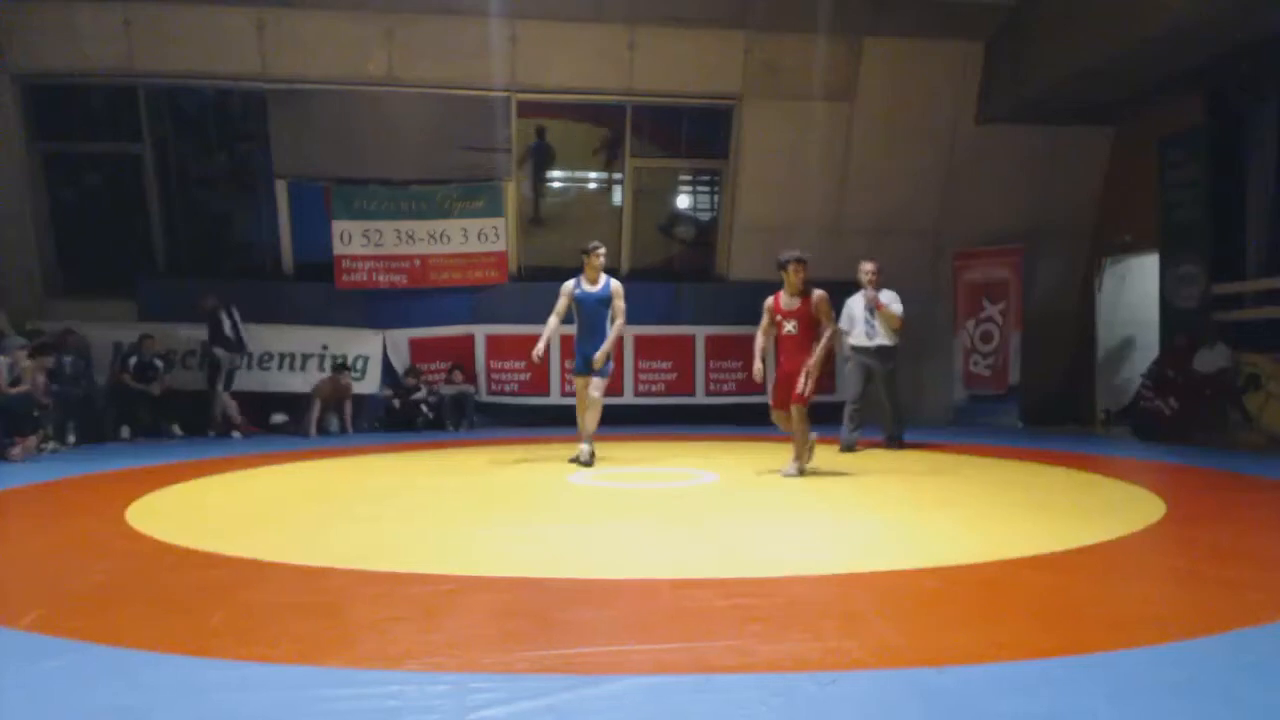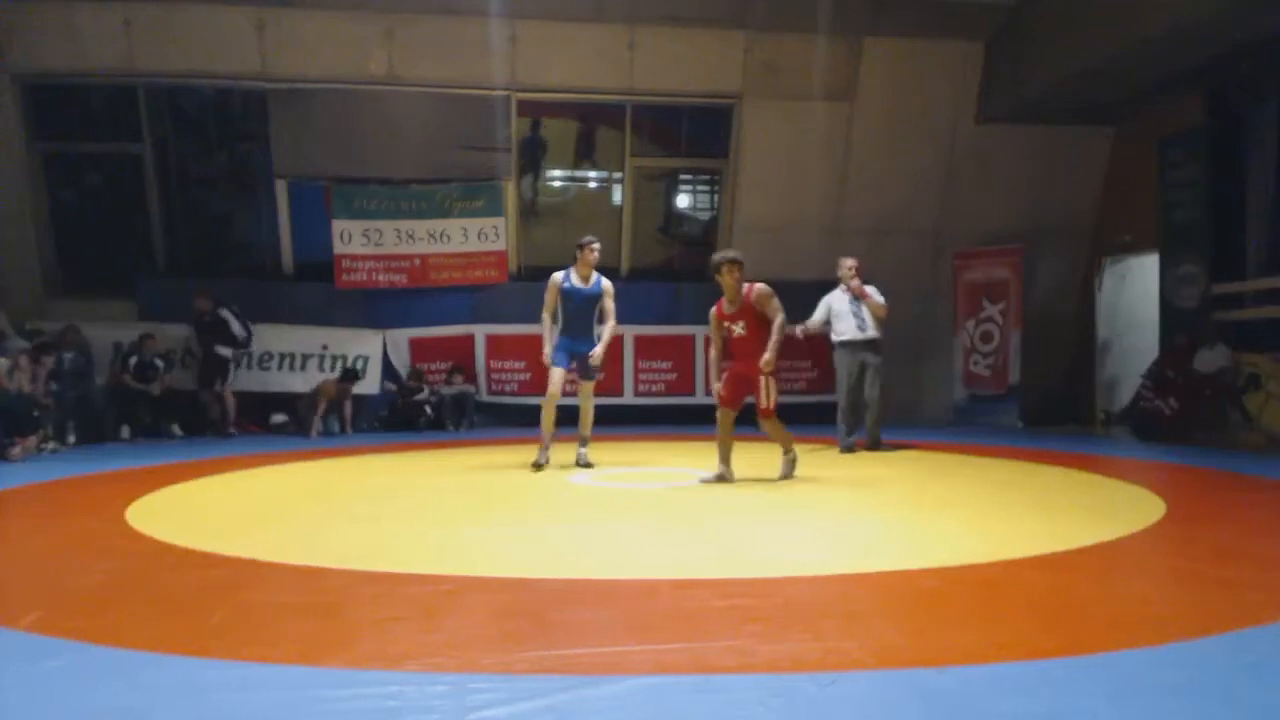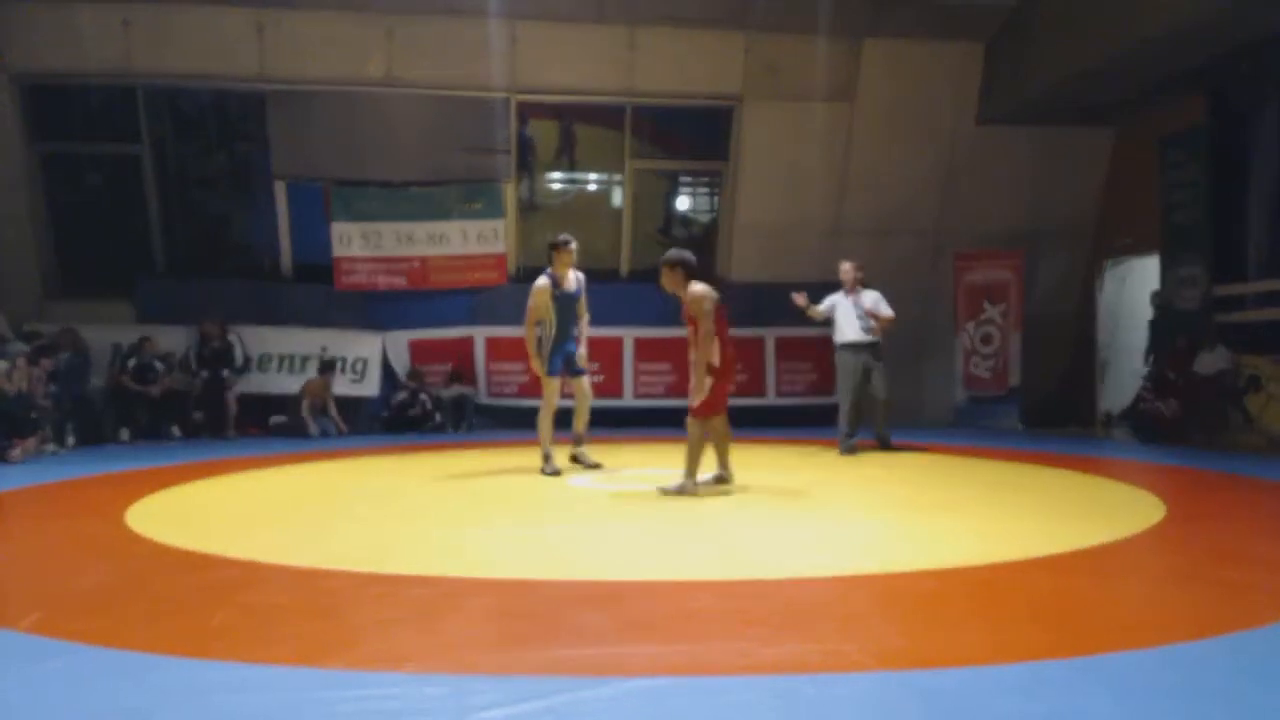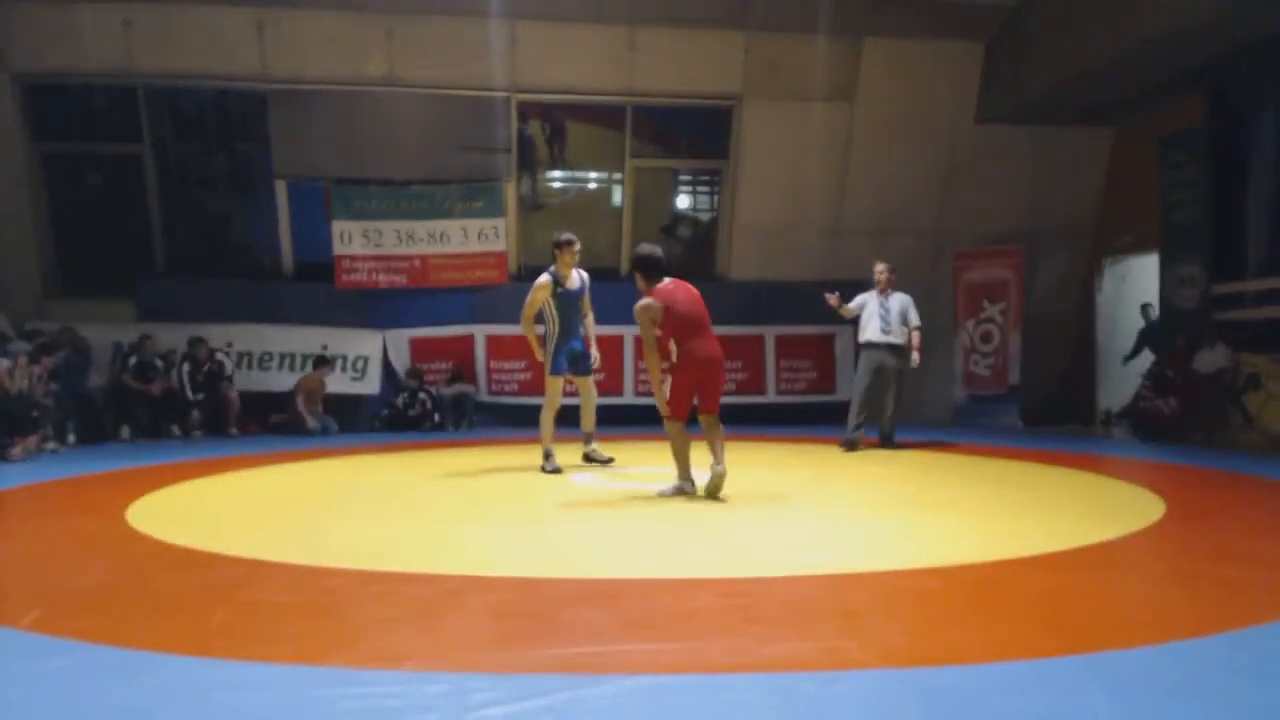
dt=0.5s
person 1, frame 1
left shoulder: (817, 297)
right shoulder: (772, 302)
left elbow: (829, 327)
right elbow: (763, 332)
left wrist: (818, 356)
right wrist: (758, 360)
left hip: (807, 362)
right hip: (784, 364)
left knee: (797, 410)
right knee: (778, 413)
left ankle: (797, 462)
right ankle: (807, 439)
person 1, frame 2
left shoulder: (759, 292)
right shoulder: (716, 312)
left elbow: (779, 320)
right elbow: (716, 348)
left wrist: (771, 352)
right wrist: (715, 379)
left hip: (761, 364)
right hip: (735, 365)
left knee: (766, 418)
right knee: (723, 414)
left ankle: (789, 453)
right ankle: (724, 469)
person 1, frame 3
left shoulder: (698, 293)
right shoulder: (688, 301)
left elbow: (706, 331)
left wrist: (700, 370)
right wrist: (694, 377)
left hip: (715, 364)
right hip: (714, 364)
left knee: (695, 418)
right knee: (716, 418)
left ankle: (689, 481)
right ankle: (724, 471)
person 1, frame 4
left shoulder: (645, 306)
right shoulder: (687, 287)
left elbow: (650, 350)
left wrist: (658, 391)
left hip: (687, 362)
right hip: (714, 357)
left knee: (674, 420)
right knee: (710, 418)
left ankle: (685, 481)
right ankle: (718, 465)
person 2, frame 1
left shoulder: (613, 285)
right shoulder: (570, 286)
left elbow: (619, 321)
right elbow: (556, 316)
left wrist: (604, 351)
right wrist: (542, 341)
left hip: (603, 348)
right hip: (581, 348)
left knee: (595, 397)
right knee: (581, 400)
left ankle: (586, 447)
right ankle: (586, 448)
person 2, frame 2
left shoulder: (604, 285)
right shoulder: (558, 278)
left elbow: (610, 320)
right elbow: (547, 313)
left wrist: (601, 346)
right wrist: (546, 344)
left hip: (588, 345)
right hip: (563, 342)
left knee: (587, 400)
right knee: (553, 392)
left ankle: (582, 451)
right ankle: (544, 449)
person 2, frame 3
left shoulder: (579, 278)
right shoulder: (543, 284)
right elbow: (530, 323)
left wrist: (583, 345)
right wrist: (533, 356)
left hip: (571, 343)
right hip: (551, 346)
left knee: (585, 397)
right knee: (550, 402)
left ankle: (578, 450)
right ankle: (547, 458)
person 2, frame 4
left shoulder: (583, 278)
right shoulder: (545, 282)
left elbow: (587, 313)
right elbow: (526, 317)
left wrist: (593, 345)
right wrist: (536, 348)
left hip: (578, 342)
right hip: (557, 344)
left knee: (589, 395)
right knee: (553, 400)
left ankle: (590, 449)
right ankle: (548, 456)
person 3, frame 1
left shoulder: (890, 297)
right shoulder: (852, 302)
left elbow: (897, 323)
right elbow: (847, 332)
left wrist: (878, 304)
right wrist: (848, 358)
left hip: (883, 354)
right hip: (858, 355)
left knee: (890, 399)
right knee: (853, 398)
left ankle: (894, 438)
right ankle: (848, 441)
person 3, frame 2
left shoulder: (870, 291)
right shoulder: (831, 298)
left elbow: (883, 313)
right elbow: (817, 320)
left wrist: (862, 294)
right wrist: (804, 327)
left hip: (871, 348)
right hip: (846, 350)
left knee: (872, 396)
right knee: (846, 397)
left ankle: (874, 439)
right ankle: (847, 441)
person 3, frame 3
left shoulder: (874, 296)
right shoulder: (836, 299)
left elbow: (890, 320)
right elbow: (820, 313)
left wrist: (876, 316)
right wrist: (807, 306)
left hip: (873, 351)
right hip: (848, 352)
left knee: (880, 396)
right knee: (848, 398)
left ankle: (882, 438)
right ankle: (847, 442)
person 3, frame 4
left shoulder: (904, 300)
right shoulder: (865, 298)
left elbow: (914, 327)
right elbow: (850, 311)
left wrist: (915, 349)
right wrist: (839, 305)
left hip: (894, 352)
right hip: (869, 351)
left knee: (892, 397)
right knee: (860, 394)
left ankle: (886, 437)
right ankle: (852, 437)
